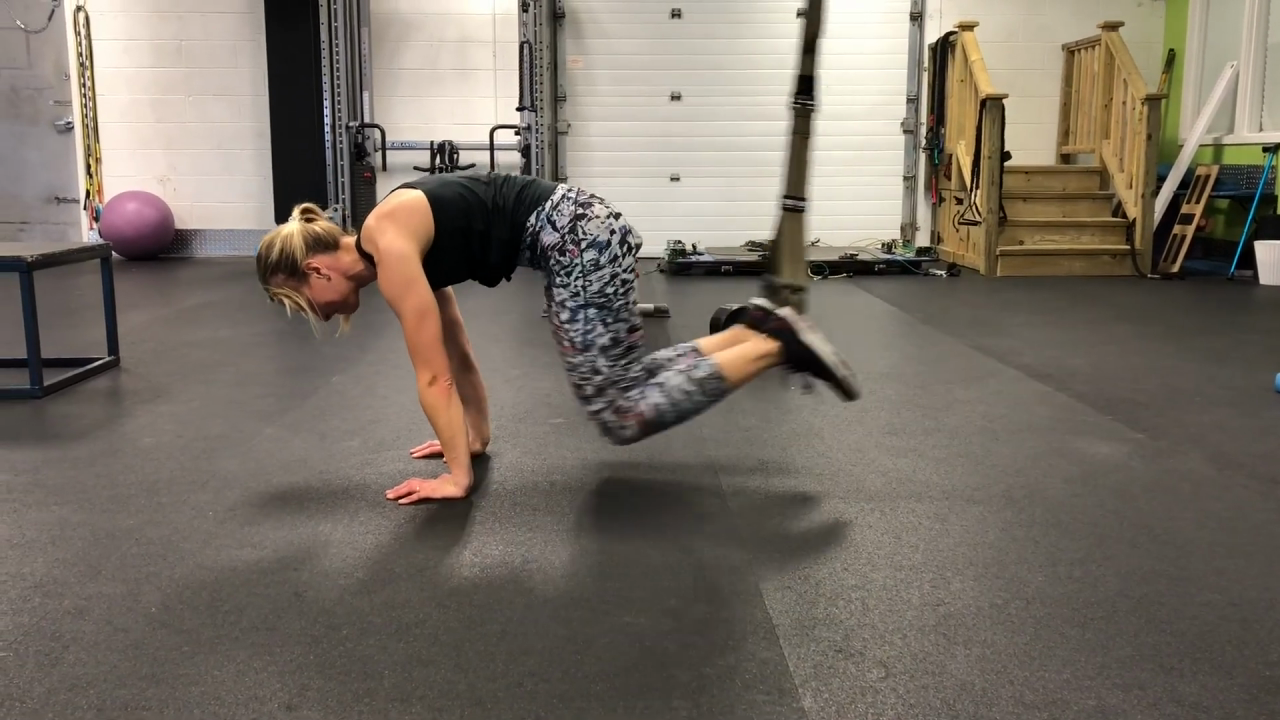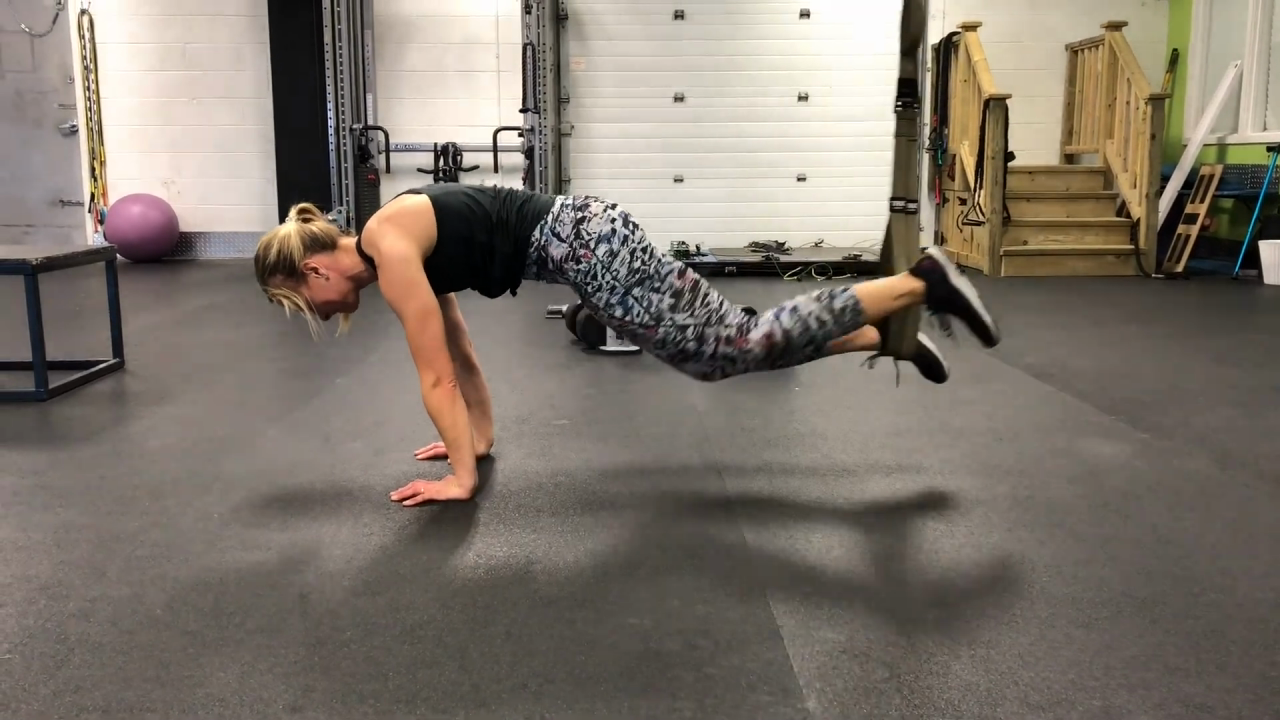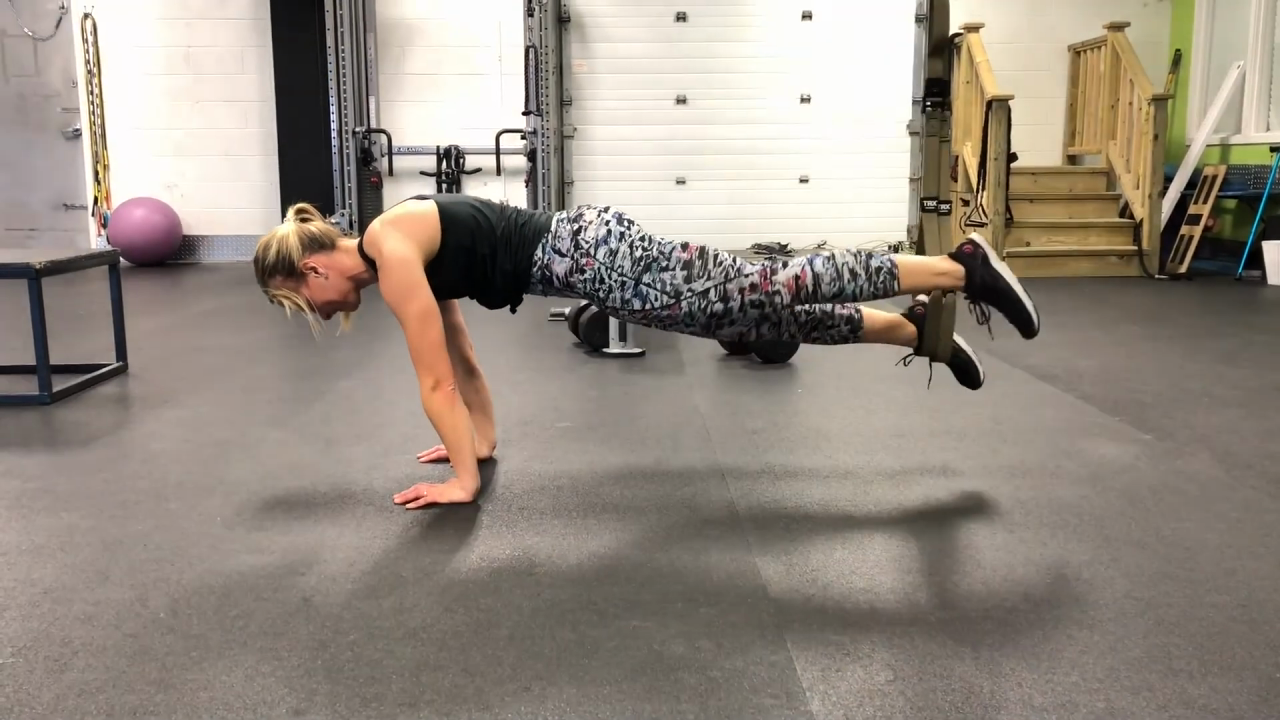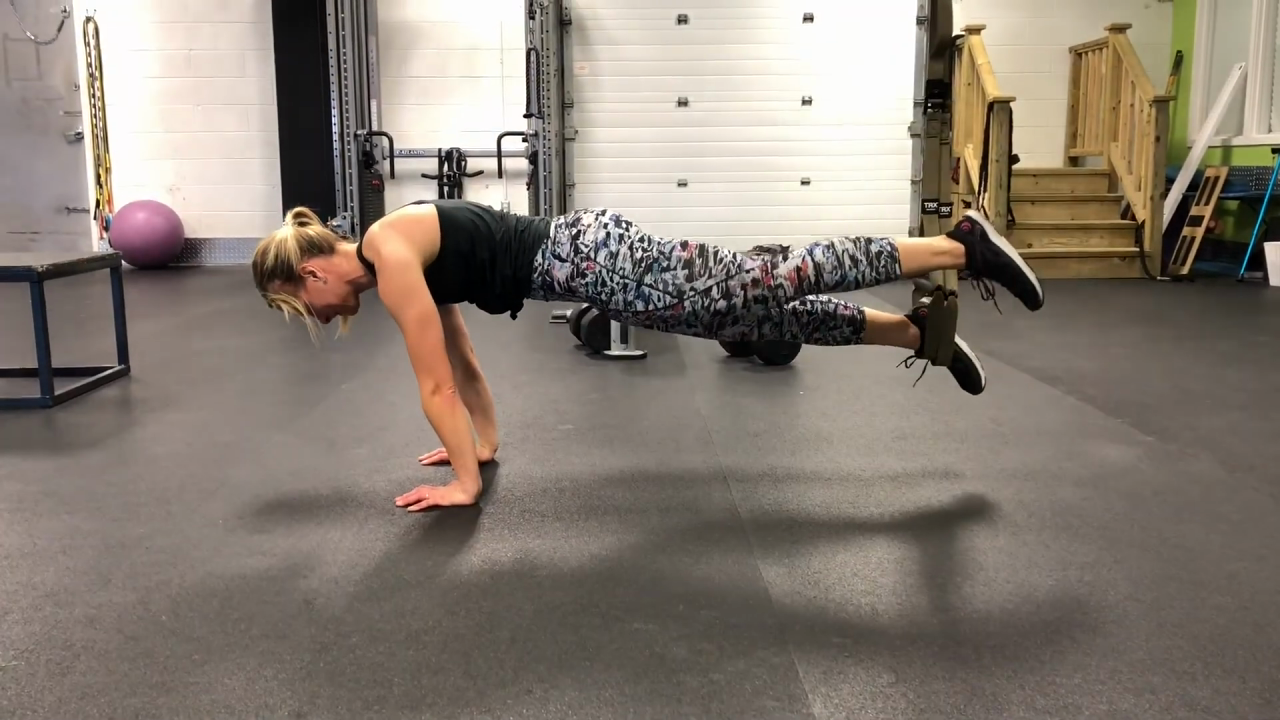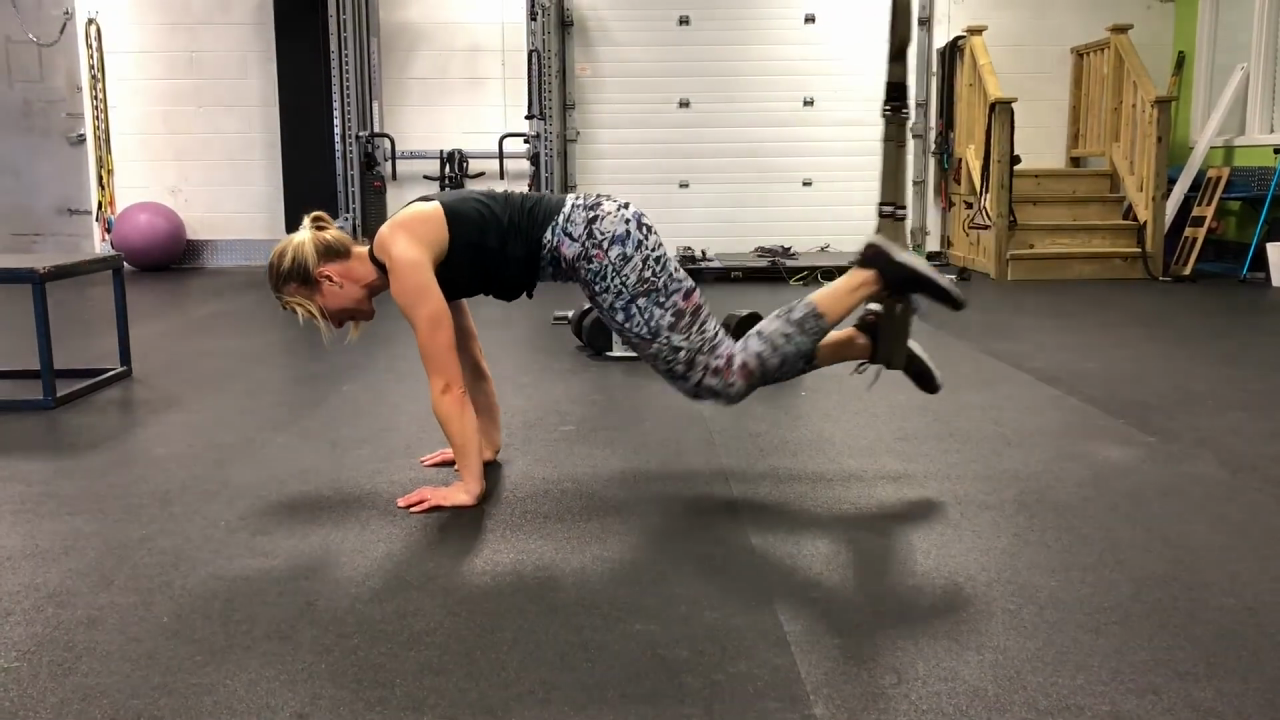
dt=0.4s
person 1, frame 1
left shoulder: (388, 246)
right shoulder: (402, 249)
left elbow: (435, 375)
right elbow: (455, 354)
left wrist: (458, 475)
right wrist: (476, 436)
left hip: (576, 235)
right hip: (575, 233)
left knee: (625, 413)
right knee: (621, 383)
left ankle: (777, 341)
right ankle: (756, 330)
person 1, frame 2
left shoulder: (388, 249)
right shoulder: (405, 249)
left elbow: (437, 377)
right elbow: (460, 355)
left wrist: (462, 476)
right wrist: (479, 437)
left hip: (584, 243)
right hip: (582, 242)
left knee: (740, 341)
right knee: (725, 349)
left ankle: (919, 283)
right ankle: (882, 336)
person 1, frame 3
left shoulder: (390, 253)
right shoulder: (409, 255)
left elbow: (436, 381)
right elbow: (460, 357)
left wrist: (464, 479)
right wrist: (482, 441)
left hip: (593, 257)
right hip: (586, 253)
left knee: (771, 290)
right knee: (765, 307)
left ankle: (962, 269)
right ankle: (916, 330)
person 1, frame 4
left shoulder: (388, 256)
right shoulder: (409, 260)
left elbow: (436, 384)
right elbow: (461, 360)
left wrist: (464, 482)
right wrist: (484, 443)
left hip: (592, 258)
right hip: (587, 255)
left knee: (777, 285)
right knee: (769, 308)
left ankle: (960, 247)
right ankle: (920, 333)
person 1, frame 5
left shoulder: (399, 253)
right shoulder: (419, 254)
left elbow: (446, 381)
right elbow: (469, 362)
left wrist: (467, 483)
right wrist: (485, 444)
left hip: (598, 240)
right hip: (600, 241)
left knee: (726, 374)
right knee: (720, 364)
left ankle: (870, 276)
right ankle: (866, 339)
